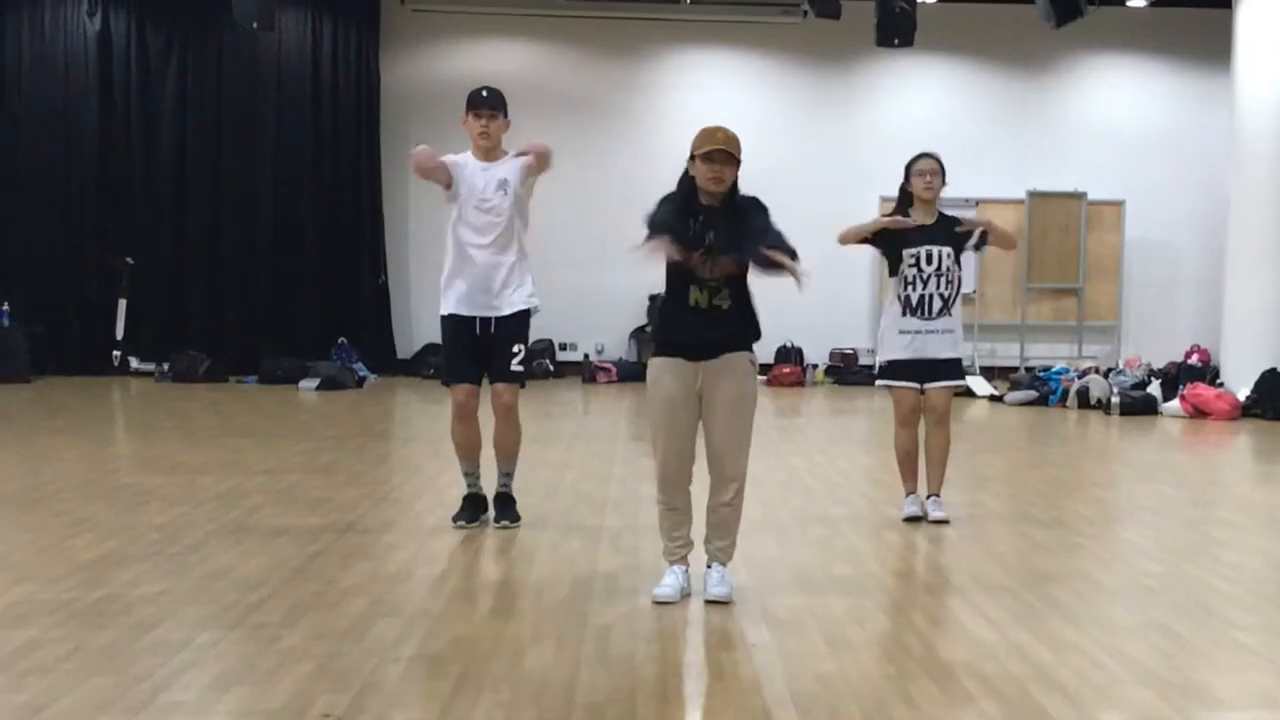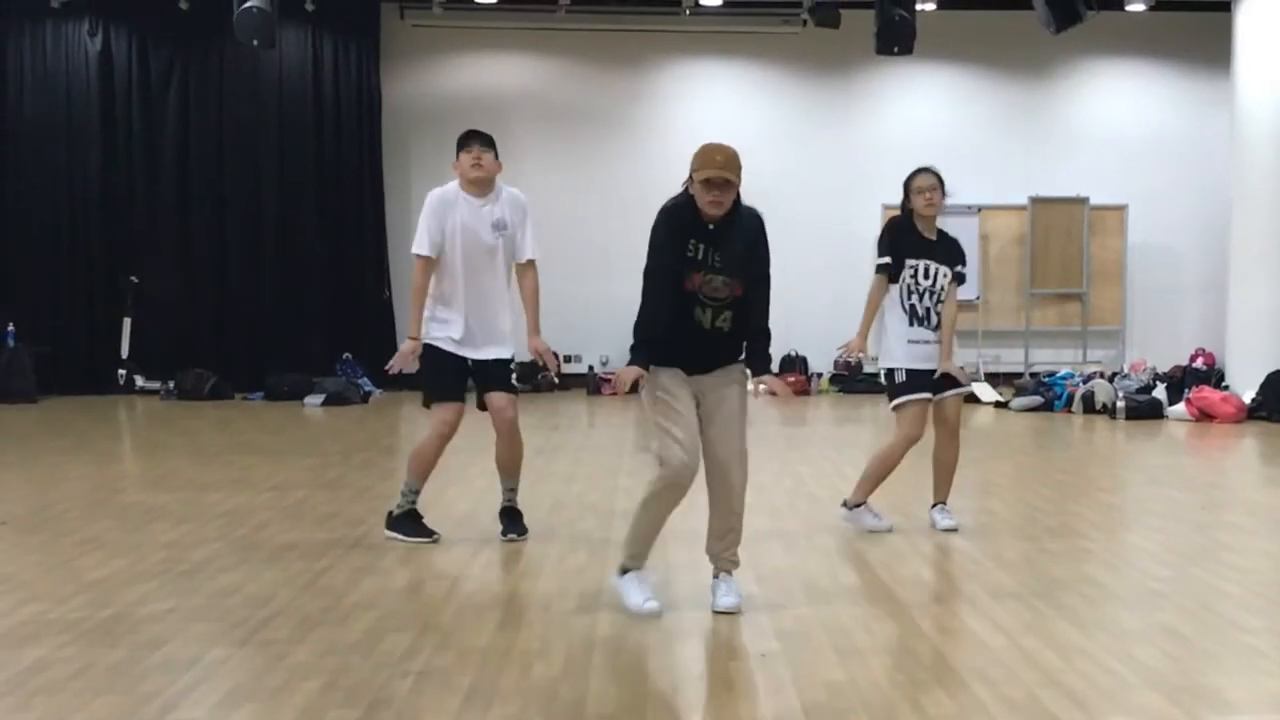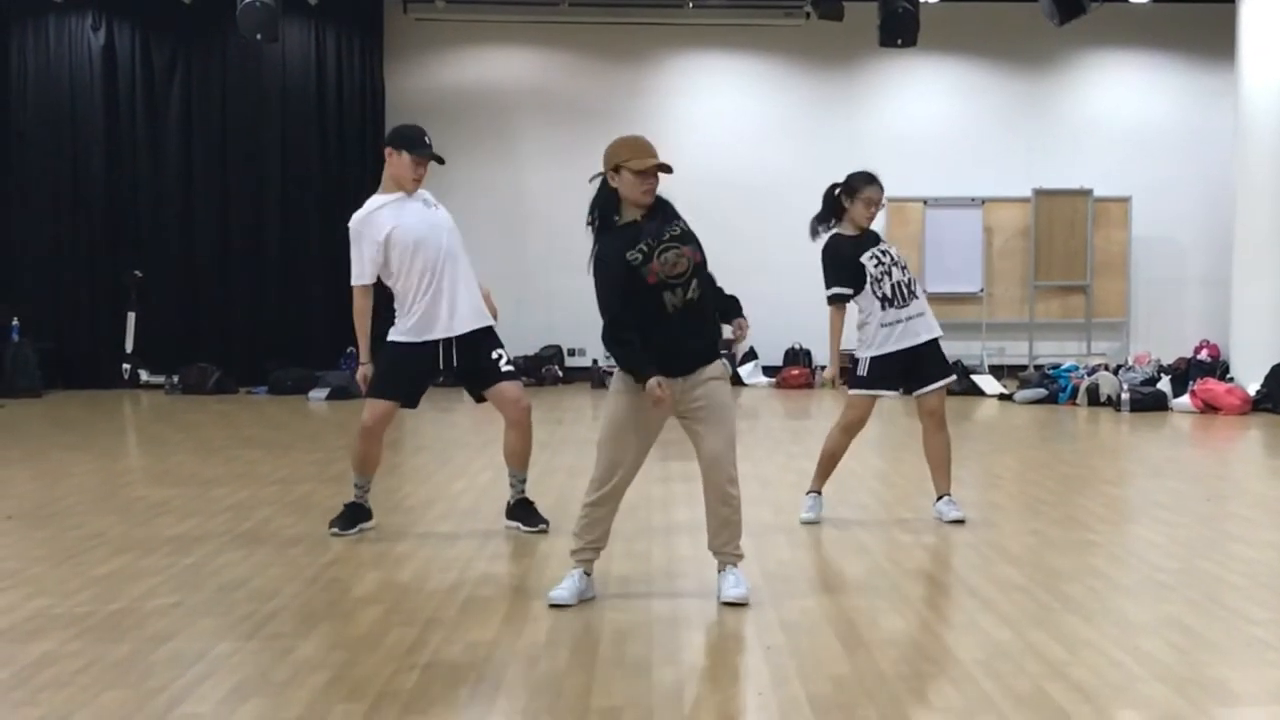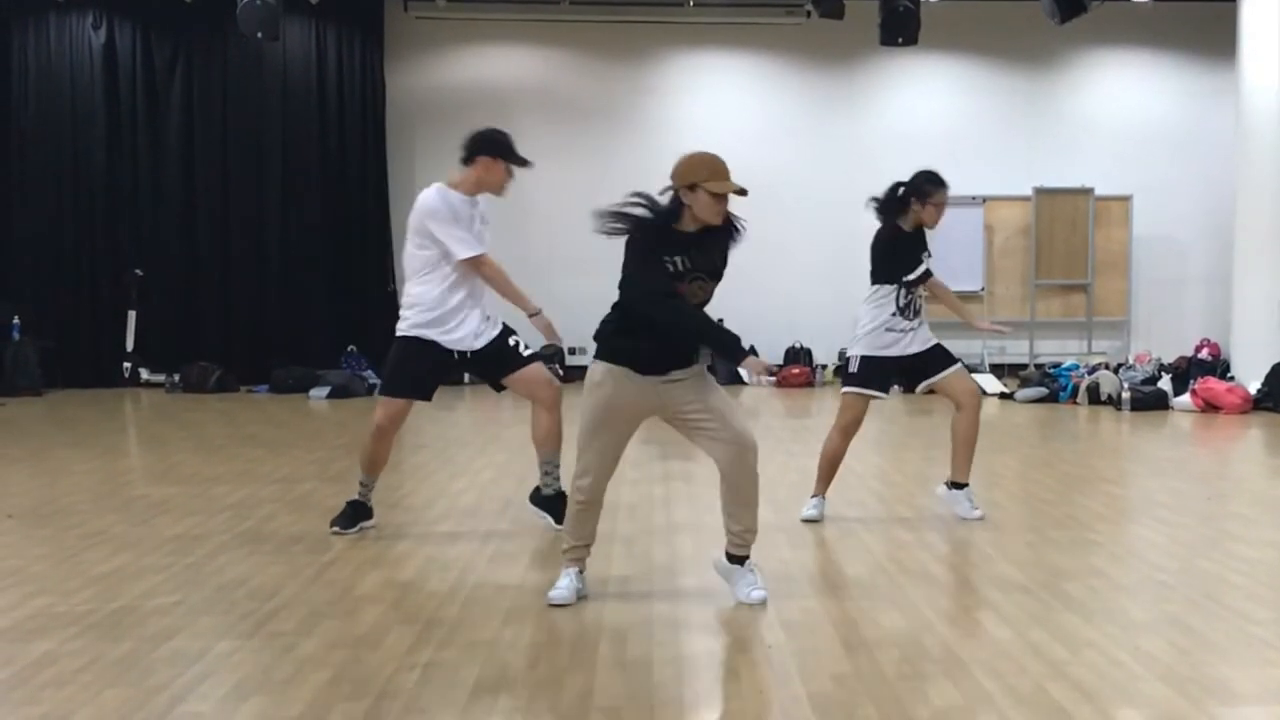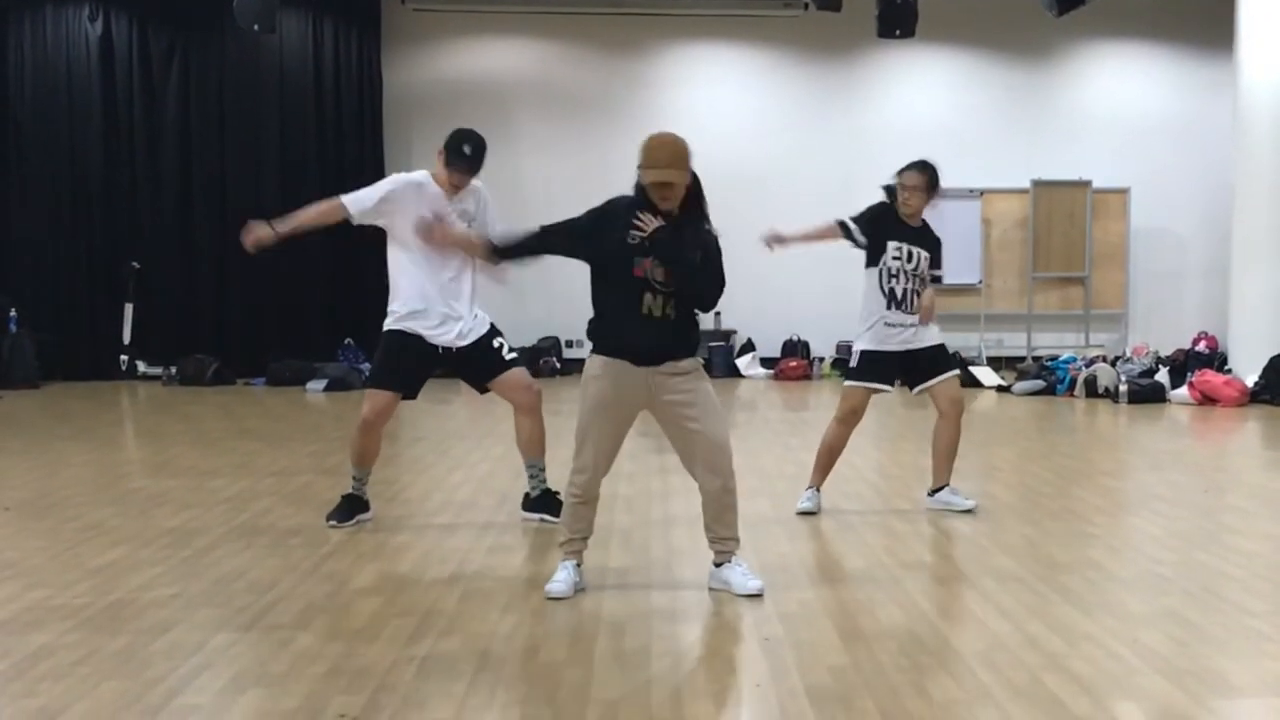
dt=1s
person 1, frame 1
left shoulder: (748, 211)
right shoulder: (676, 209)
left elbow: (773, 247)
right elbow: (660, 222)
left wrist: (782, 257)
right wrist: (660, 240)
left hip: (733, 359)
right hip: (671, 357)
left knee: (729, 471)
right knee: (671, 470)
left ankle: (719, 564)
right ankle: (677, 563)
person 1, frame 2
left shoulder: (749, 228)
right shoulder: (673, 219)
left elbow: (756, 306)
right elbow: (656, 294)
left wrist: (760, 367)
right wrist: (641, 359)
left hip: (724, 372)
right hip: (670, 369)
left knee: (730, 475)
right knee: (678, 465)
left ankle: (724, 573)
right ankle: (631, 568)
person 1, frame 3
left shoulder: (667, 214)
right shoulder: (612, 246)
right elbow: (617, 324)
left wrist: (731, 311)
right wrist: (647, 375)
left hip: (705, 370)
right hip: (640, 375)
left knee: (721, 471)
right knee: (609, 476)
left ankle: (728, 565)
right ankle: (581, 570)
person 1, frame 4
left shoulder: (720, 236)
right shoulder: (647, 240)
right elbow: (672, 313)
right wrist: (737, 351)
left hip: (682, 373)
right hip: (620, 372)
left knee: (740, 445)
right knee: (590, 475)
left ankle: (737, 558)
right ankle: (573, 569)
person 1, frame 5
left shoulder: (700, 236)
right shoulder: (616, 218)
left elbow: (706, 297)
right elbow: (554, 238)
left wrist: (669, 243)
right wrist: (487, 245)
left hip: (679, 368)
right hip: (613, 365)
left knee: (716, 458)
right knee: (587, 470)
left ankle: (725, 560)
right ankle: (571, 561)
person 2, frame 1
left shoulder: (519, 167)
right shoulder: (451, 168)
left elbow: (543, 154)
right elbow: (419, 161)
left wrist: (531, 153)
left hip: (510, 303)
right hip: (460, 303)
left knee: (506, 401)
right knee: (463, 401)
left ankle: (505, 494)
right ankle: (472, 494)
person 2, frame 2
left shoulder: (514, 202)
right shoulder: (440, 200)
left elbow: (526, 269)
right elbow: (423, 269)
left wrist: (534, 333)
right wrist: (413, 336)
left hip: (495, 337)
right hip: (443, 334)
left knee: (506, 416)
right knee: (445, 424)
left ankle: (510, 507)
right ankle: (404, 512)
person 2, frame 3
left shoulder: (427, 199)
right shoulder: (367, 218)
right elbow: (362, 290)
left wrist: (480, 293)
right wrist: (364, 358)
left hip: (471, 326)
right hip: (411, 336)
left knee: (518, 406)
right knee: (372, 421)
left ankle: (518, 502)
right ankle: (359, 505)
person 2, frame 4
left shoulder: (473, 200)
right shoulder: (437, 202)
right elbow: (480, 266)
right wrist: (533, 312)
left hip: (477, 327)
right hip: (424, 331)
left knee: (547, 390)
right knee: (385, 422)
left ankle: (548, 492)
right ankle: (361, 504)
person 2, frame 5
left shoulder: (477, 197)
right shoulder: (404, 190)
right elbow: (339, 206)
right wrist: (278, 229)
left hip: (469, 326)
right hip: (411, 327)
left knee: (528, 394)
right knee: (372, 416)
left ankle: (538, 495)
right ankle: (356, 496)
person 3, frame 1
left shoulder: (956, 226)
right shoulder: (895, 226)
left elbow: (1010, 242)
right elbow: (846, 238)
left wrist: (986, 226)
right wrist: (882, 222)
left hip: (944, 339)
right hip: (902, 338)
left knee: (939, 414)
right knee: (906, 416)
left ankle: (934, 495)
right ankle: (910, 494)
person 3, frame 2
left shoulder: (952, 247)
right shoulder: (897, 229)
left elbow: (950, 301)
right elbow: (881, 283)
left wrist: (947, 355)
right wrist: (861, 335)
left hip: (938, 352)
right hip: (904, 352)
left knee: (950, 426)
right knee: (910, 433)
left ankle: (939, 506)
right ankle: (856, 502)
person 3, frame 3
left shoulder: (873, 238)
right shoulder: (836, 248)
right elbow: (838, 306)
right wrist: (833, 360)
left hip: (920, 334)
right hip: (878, 344)
left knee: (934, 414)
right knee: (851, 420)
left ankle: (942, 498)
right ankle: (814, 494)
person 3, frame 4
left shoulder: (916, 234)
right shoulder: (891, 238)
right elbow: (932, 285)
right wrist: (975, 321)
left hip: (916, 341)
right hip: (876, 343)
left knee: (969, 397)
right knee: (847, 421)
left ankle: (957, 486)
right ankle: (817, 497)
person 3, frame 5
left shoulder: (933, 241)
right shoulder: (881, 217)
right elbow: (840, 229)
left wrist: (929, 294)
right wrist: (790, 238)
left hip: (922, 337)
right hip: (878, 337)
left knee: (952, 404)
right knee: (848, 413)
left ankle: (940, 490)
right ankle: (813, 489)
